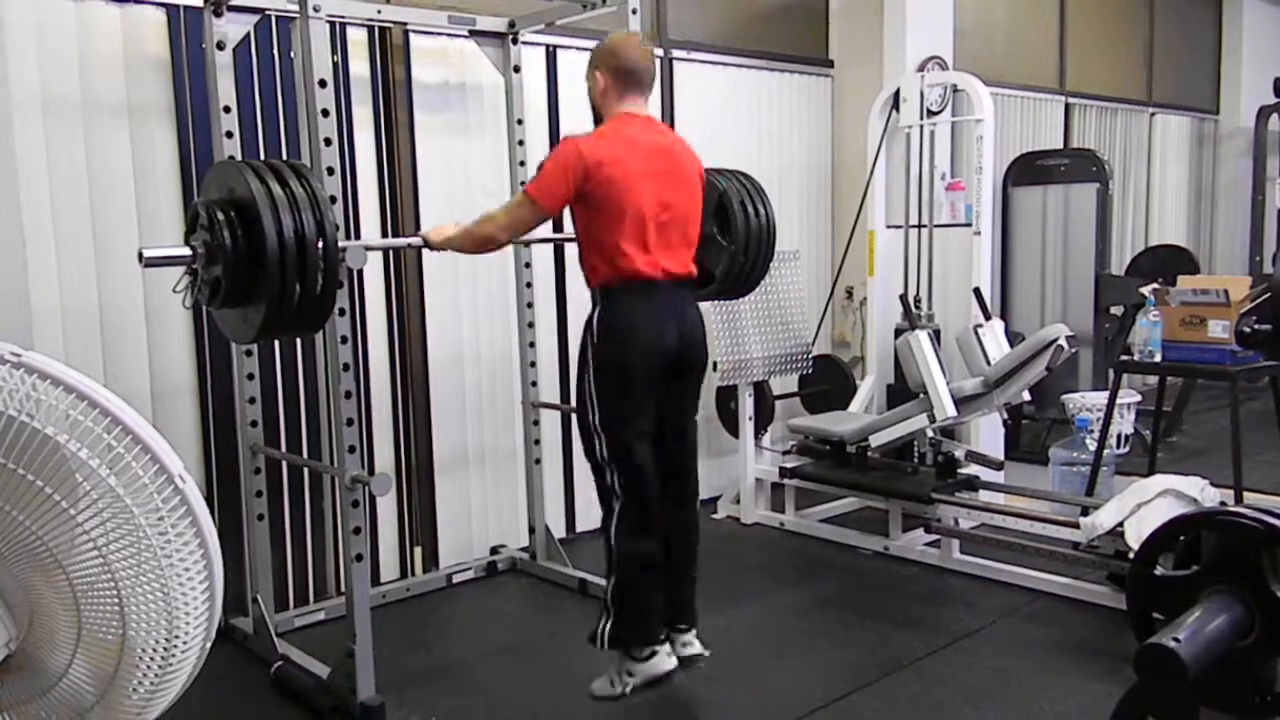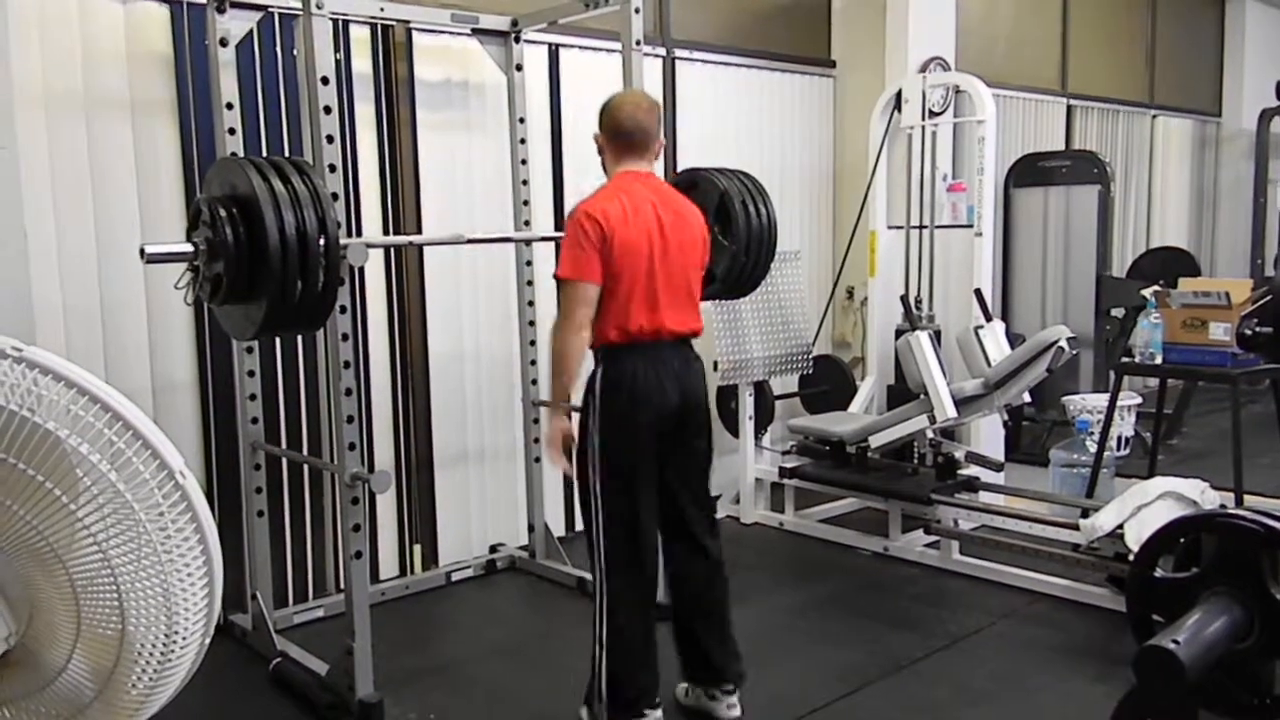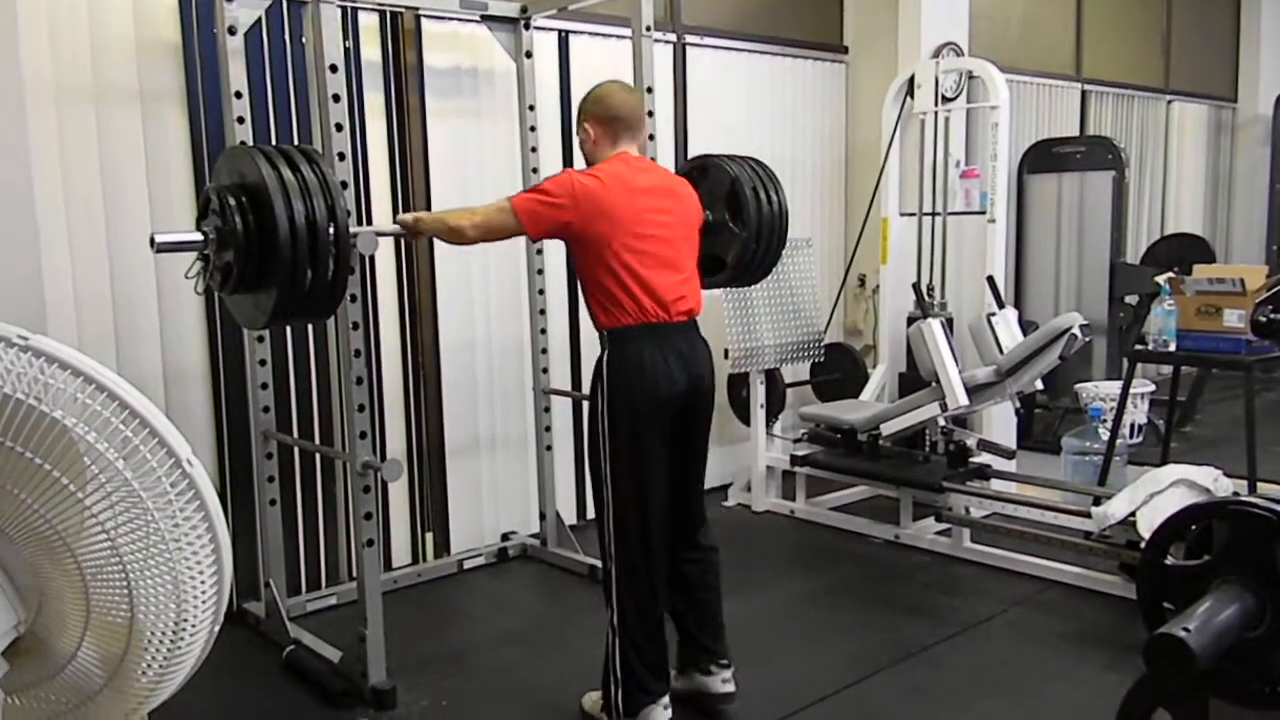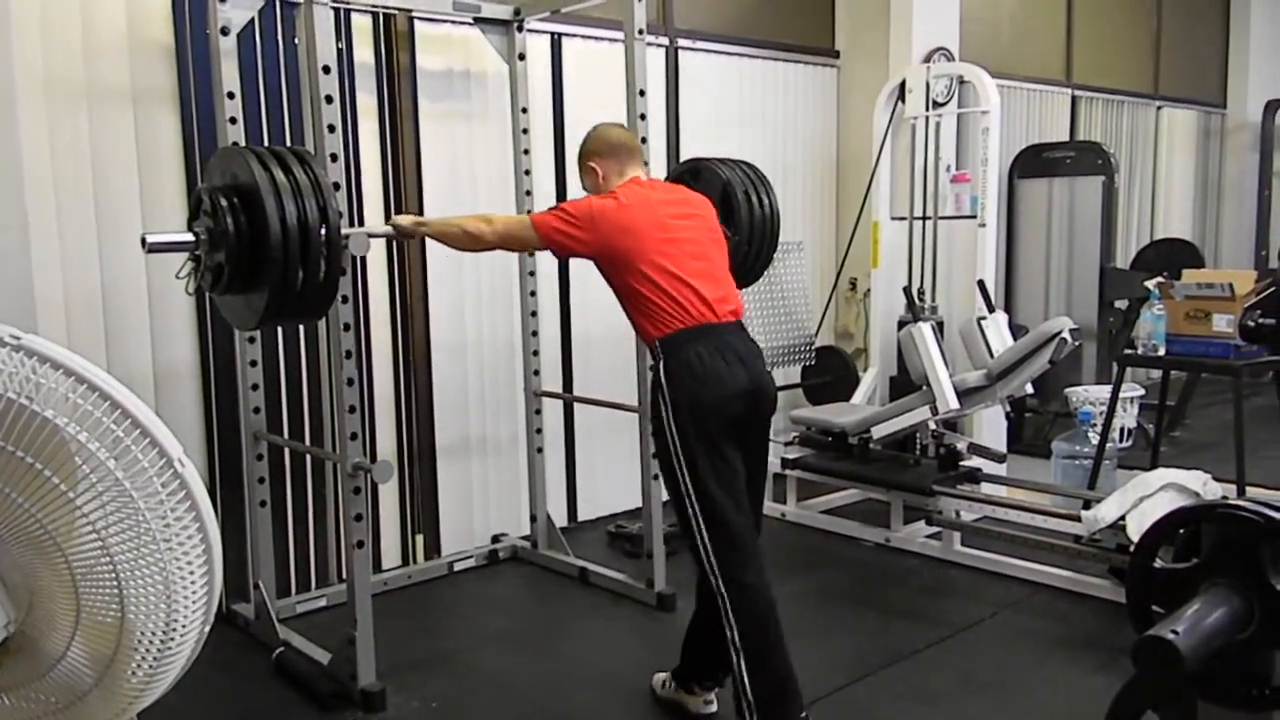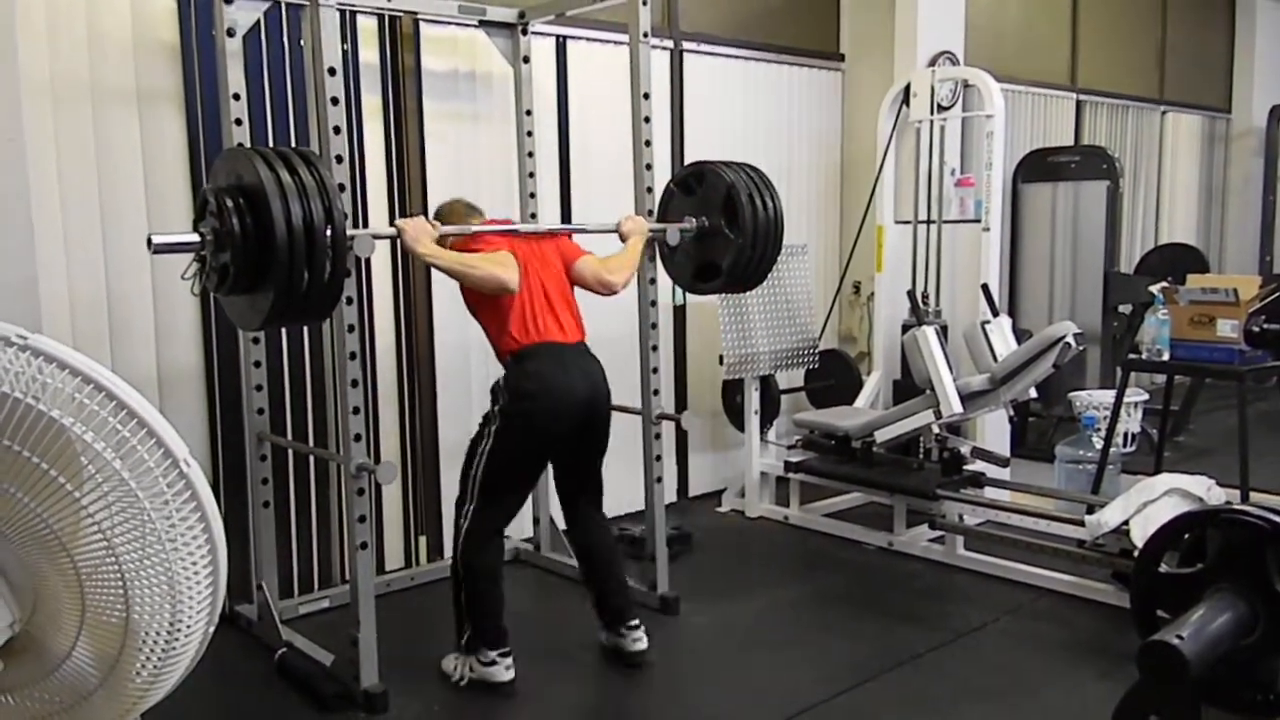
dt=1s
person 1, frame 1
left shoulder: (585, 153)
right shoulder: (685, 156)
left elbow: (502, 229)
left wrist: (447, 240)
left hip: (625, 323)
right hip: (684, 318)
left knee: (629, 487)
right knee: (674, 482)
left ankle: (640, 644)
right ankle: (679, 625)
person 1, frame 2
left shoulder: (593, 215)
right shoulder: (690, 214)
left elbow: (577, 323)
left wrist: (558, 412)
left hip: (627, 381)
right hip: (685, 372)
left knee: (623, 550)
right knee: (694, 537)
person 1, frame 3
left shoulder: (581, 192)
right shoulder: (682, 192)
left elbow: (471, 226)
left wrist: (420, 221)
left hip: (635, 364)
right hip: (692, 356)
left knee: (632, 535)
right knee: (686, 523)
right ankle: (710, 662)
person 1, frame 4
left shoulder: (600, 214)
right shoulder: (695, 202)
left elbow: (489, 234)
left wrist: (418, 226)
left hip: (694, 375)
right hip: (747, 362)
left knee: (728, 553)
right knee: (731, 539)
person 1, frame 5
left shoulder: (469, 246)
right shoulder: (550, 240)
left elbow: (504, 278)
right elbow: (611, 279)
left wrist: (426, 249)
right wrist: (635, 238)
left hip: (538, 384)
right hip: (590, 376)
left knee: (480, 515)
right knee: (584, 505)
left ankle: (487, 653)
right ankle: (625, 625)
